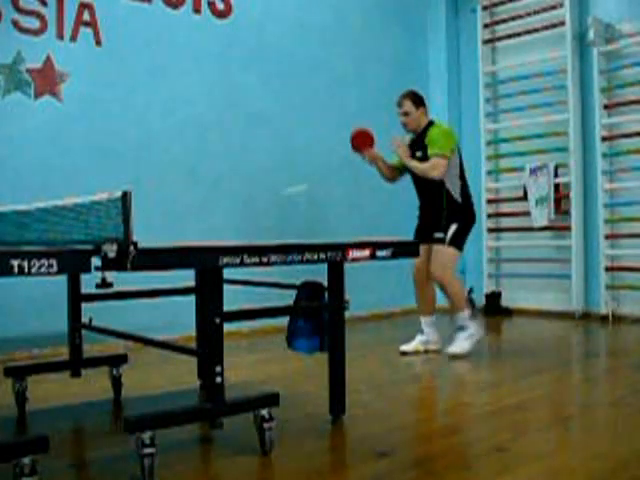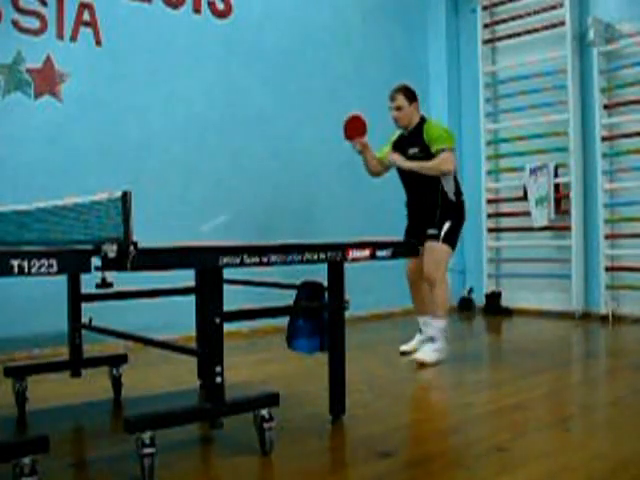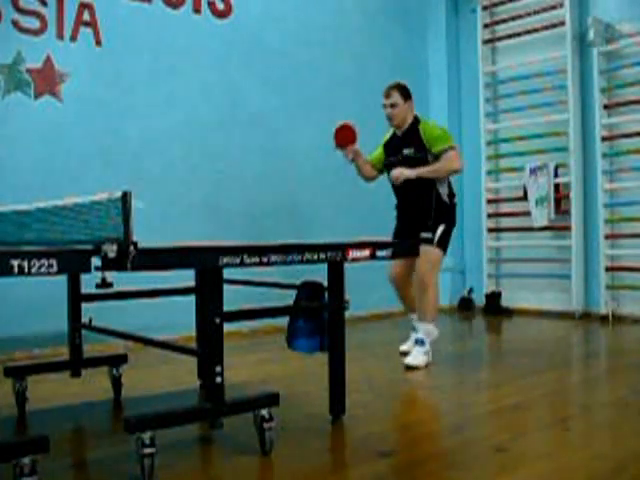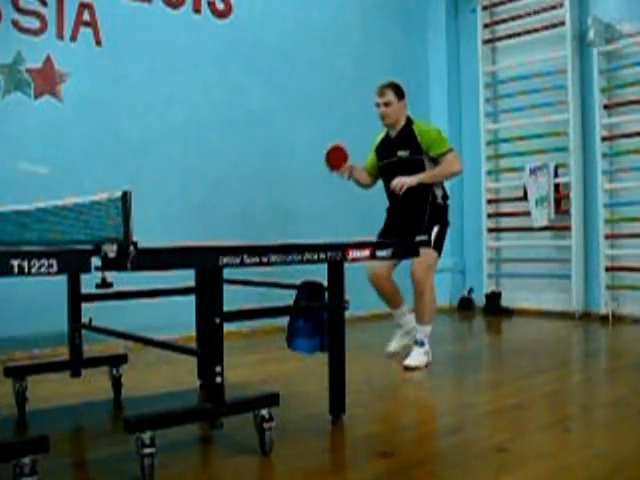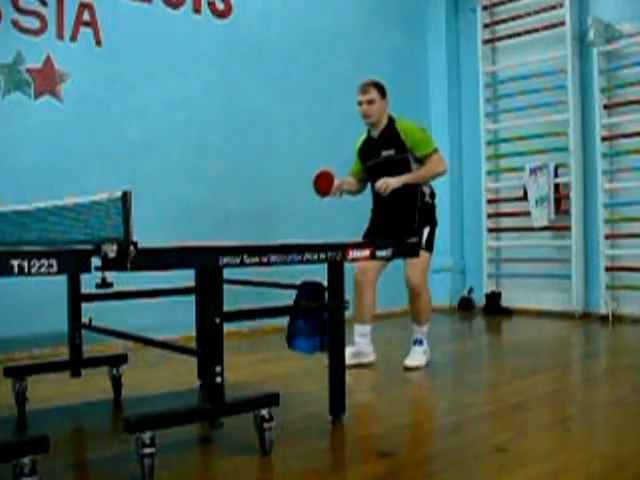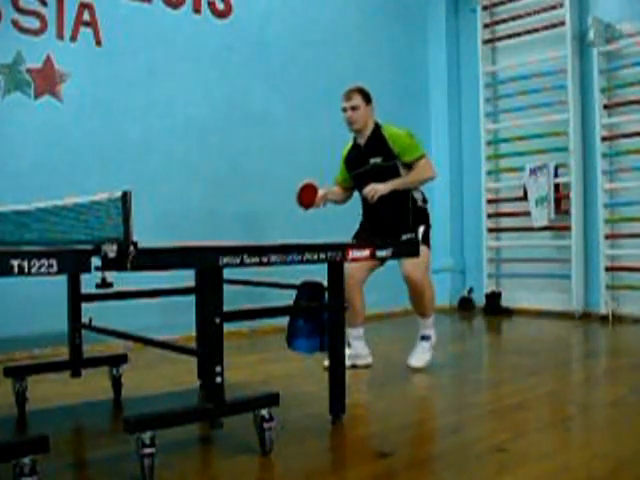
dt=0.5s
person 1, frame 1
left shoulder: (439, 134)
right shoulder: (412, 142)
left elbow: (436, 171)
right elbow: (393, 176)
left wrist: (407, 160)
right wrist: (377, 161)
left hip: (454, 214)
right hip: (429, 215)
left knee: (441, 272)
right knee: (420, 273)
left ankle: (468, 327)
right ankle: (429, 335)
person 1, frame 2
left shoulder: (434, 131)
right shoulder: (398, 139)
left elbow: (447, 165)
right elbow: (376, 169)
left wrist: (406, 163)
right wrist: (364, 150)
left hip: (444, 212)
right hip: (417, 215)
left knee: (434, 273)
right knee: (414, 274)
left ankle: (437, 340)
right ankle: (426, 332)
person 1, frame 3
left shoulder: (430, 131)
right shoulder: (389, 141)
left elbow: (455, 163)
right elbow: (370, 173)
left wrist: (413, 171)
right wrist: (356, 156)
left hip: (436, 214)
right hip: (407, 216)
left knee: (425, 275)
right knee: (398, 275)
left ankle: (423, 344)
right ankle: (421, 327)
person 1, frame 4
left shoulder: (425, 132)
right shoulder: (381, 143)
left elbow: (455, 165)
right elbow: (369, 179)
left wrist: (414, 179)
right wrist: (352, 171)
left hip: (429, 216)
right hip: (397, 217)
left knee: (420, 276)
right knee: (377, 273)
left ankle: (422, 345)
right ankle: (406, 323)
person 1, frame 5
left shoulder: (409, 131)
right shoulder: (363, 144)
left elbow: (439, 165)
right elbow: (358, 182)
left wrist: (400, 179)
right wrist: (341, 185)
left hip: (417, 217)
right hip: (383, 219)
left knee: (415, 279)
right knee: (363, 274)
left ankle: (420, 344)
right ankle: (362, 347)
person 1, frame 6
left shoulder: (396, 137)
right shoulder: (349, 152)
left elbow: (428, 171)
right elbow: (344, 191)
left wrist: (387, 186)
right wrist: (326, 195)
left hip: (409, 219)
right hip: (374, 225)
left knee: (415, 275)
right knee: (350, 277)
left ankle: (426, 336)
right ankle: (357, 349)
